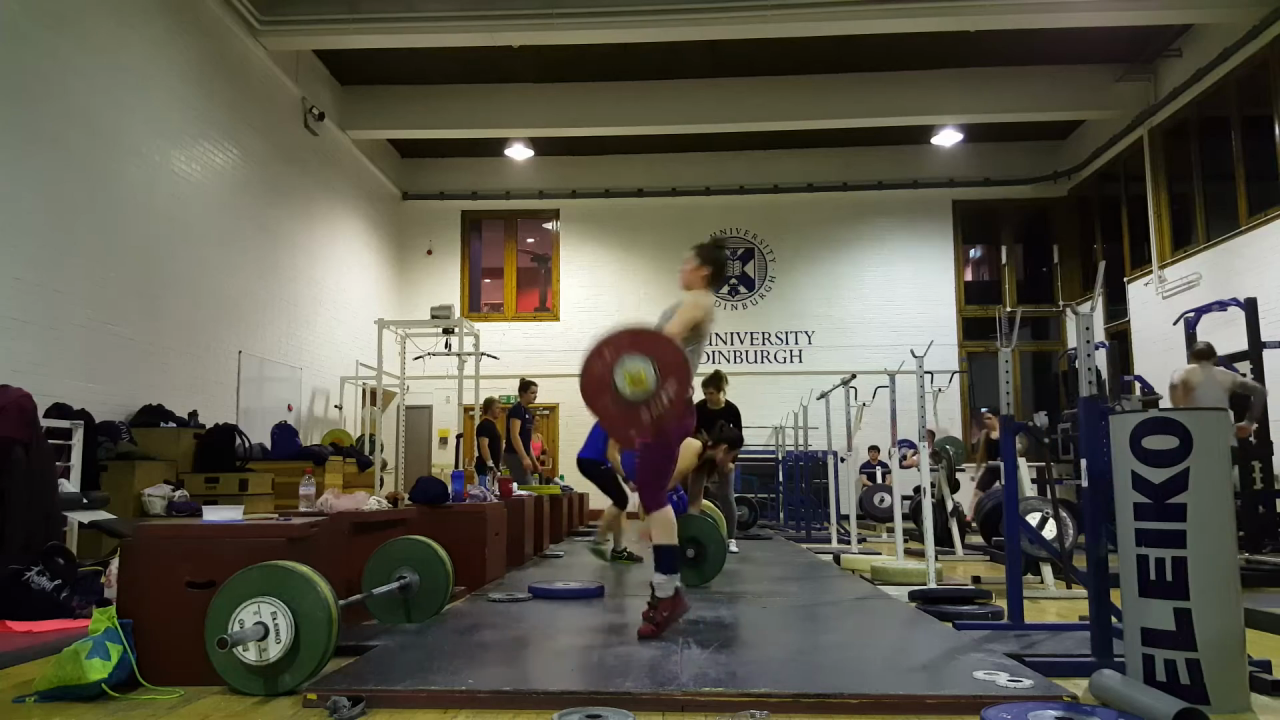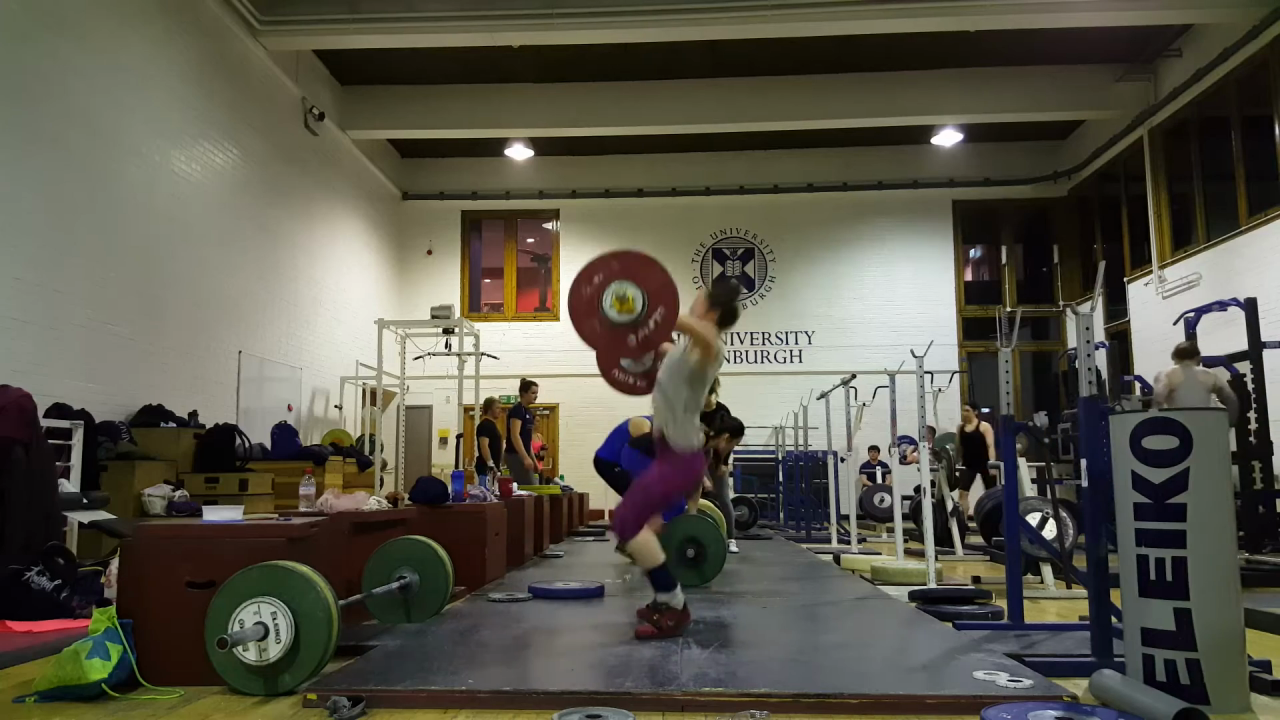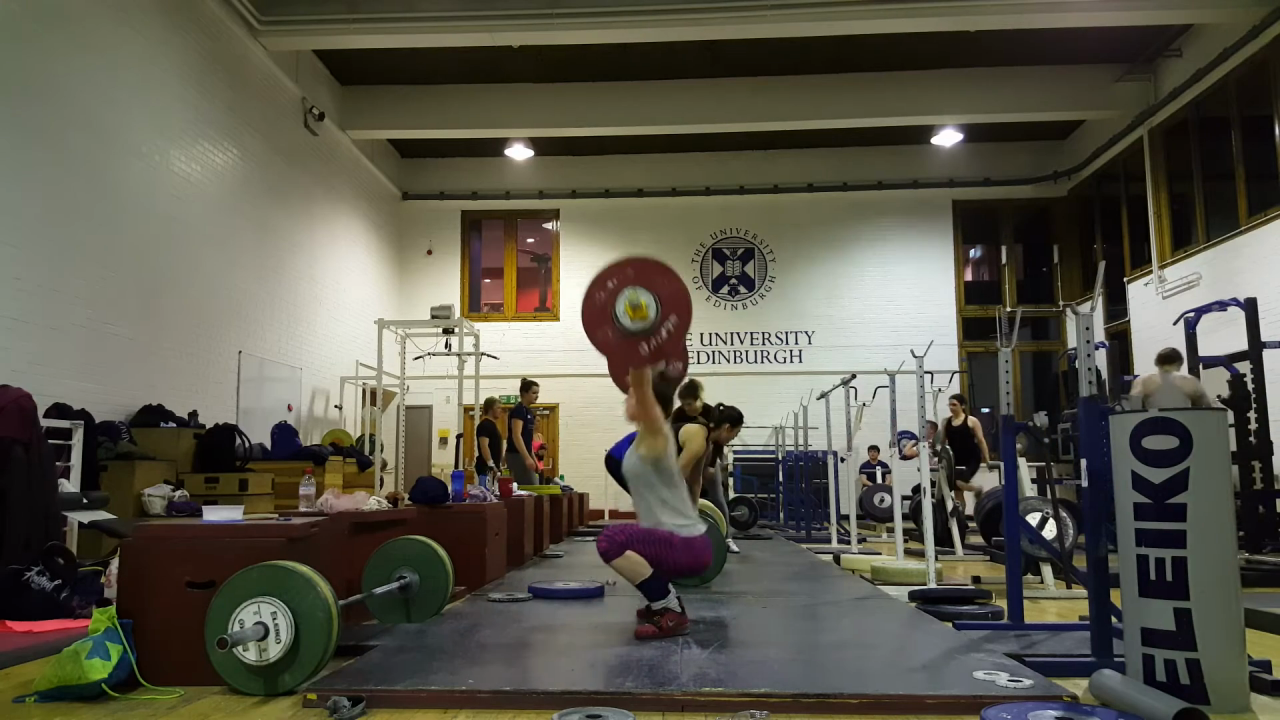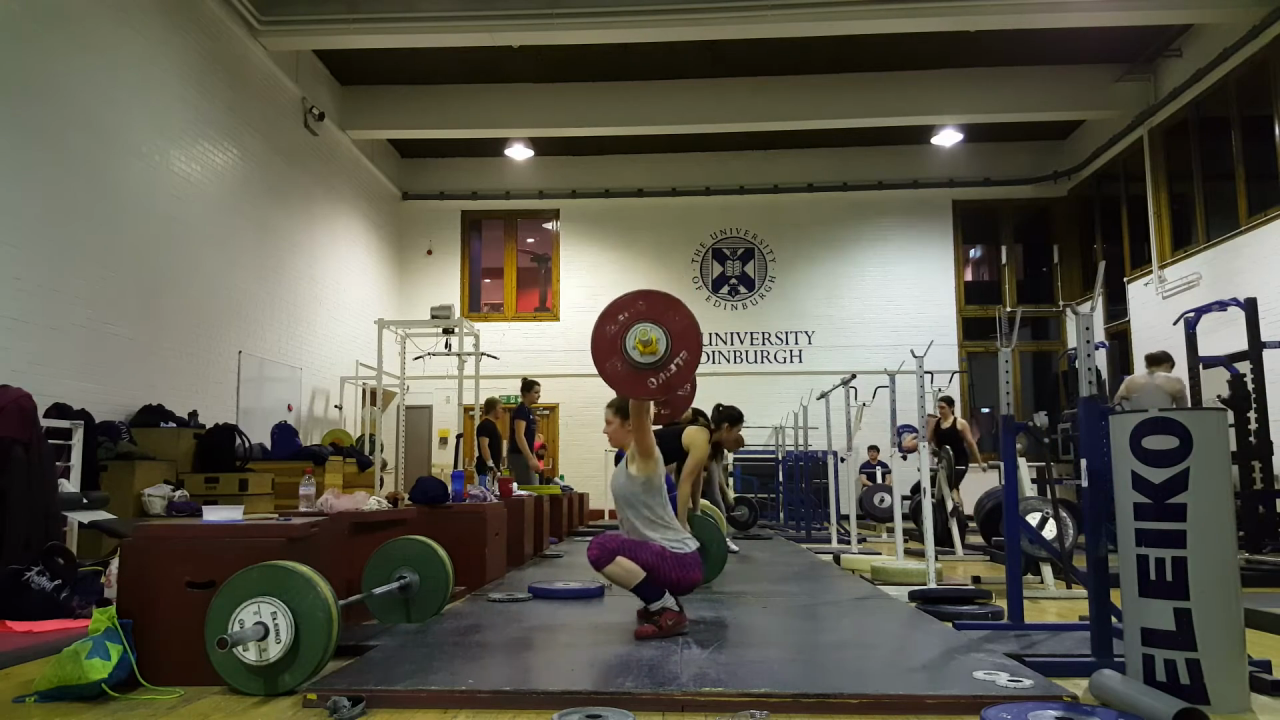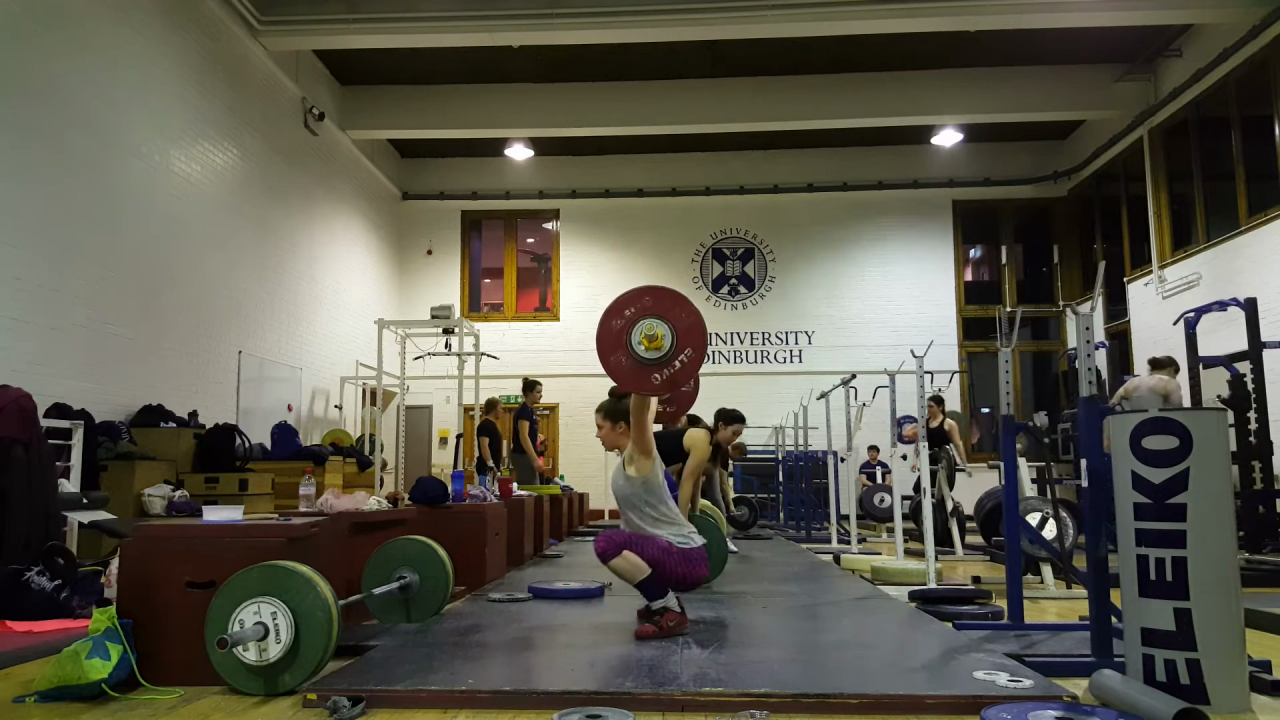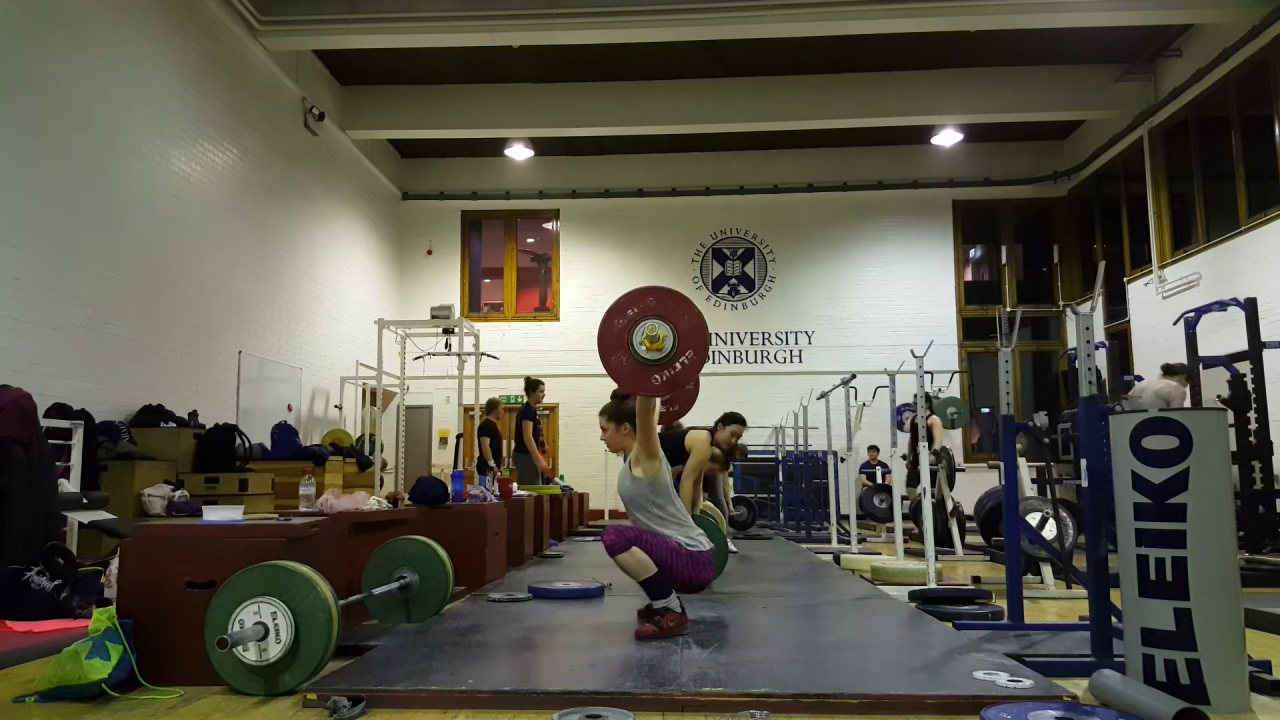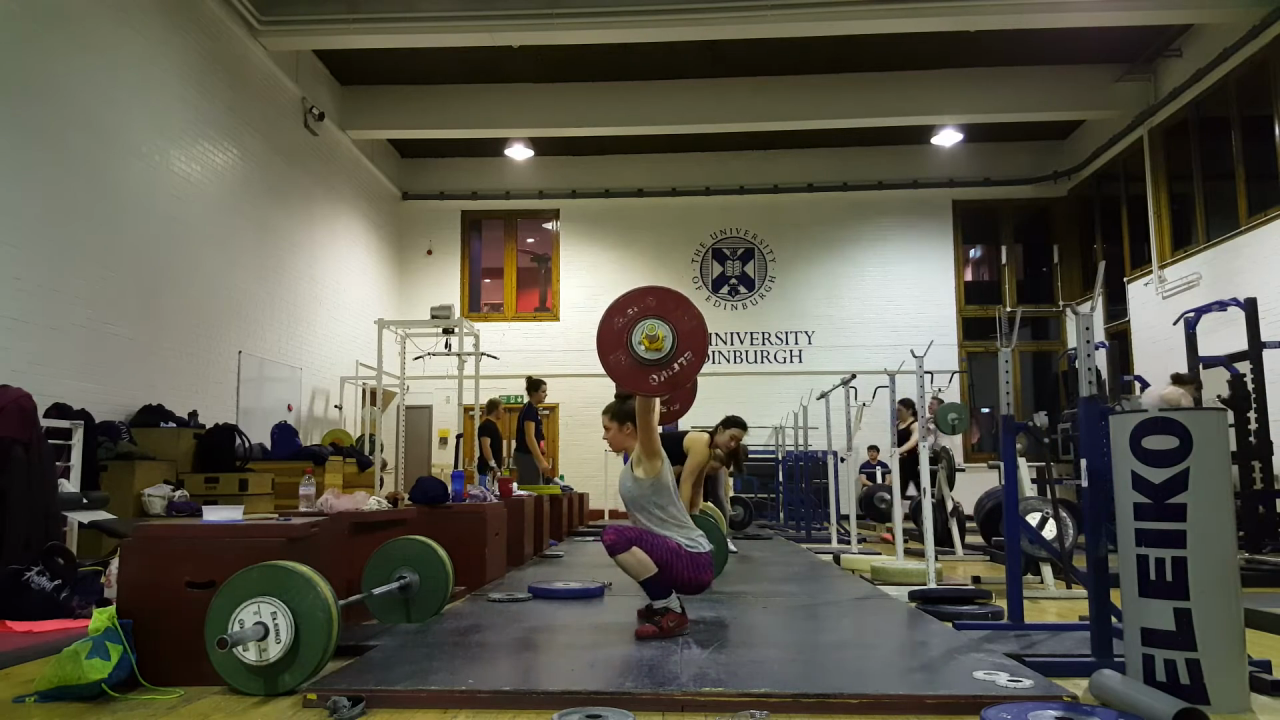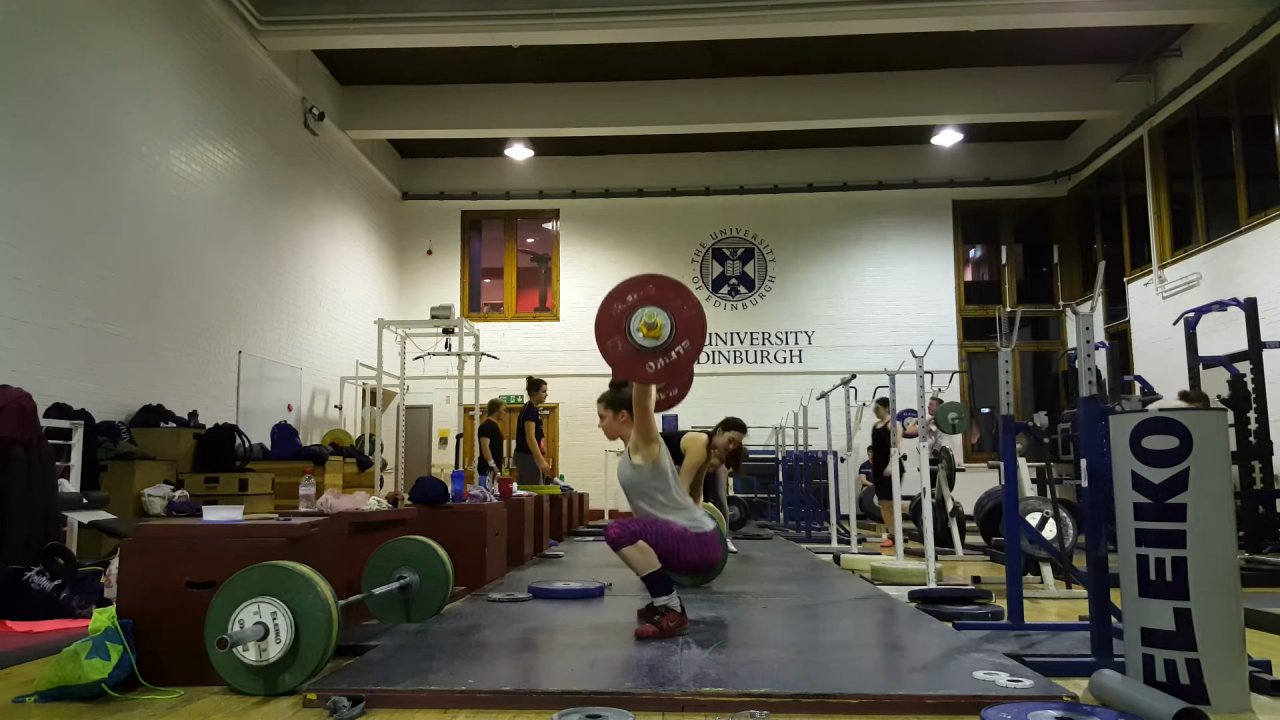
dt=0.2s
person 1, frame 1
left shoulder: (698, 303)
right shoulder: (694, 304)
left elbow: (673, 331)
left hip: (669, 408)
right hip: (666, 407)
left knee: (652, 501)
right knee: (653, 501)
left ankle: (667, 595)
right ankle: (666, 588)
person 1, frame 2
left shoulder: (708, 343)
right shoulder: (694, 344)
left elbow: (687, 322)
left hip: (681, 456)
right hip: (672, 452)
left knee: (626, 520)
right knee: (628, 520)
left ankle: (672, 607)
right ankle: (666, 597)
person 1, frame 3
left shoulder: (654, 433)
right shoulder: (647, 435)
left elbow: (643, 385)
right elbow: (642, 387)
left hip: (689, 546)
right hip: (679, 540)
left knee: (610, 542)
right knee: (619, 544)
left ankle: (670, 612)
right ankle: (664, 601)
person 1, frame 4
left shoulder: (642, 455)
right shoulder: (634, 456)
left elbow: (640, 412)
right elbow: (644, 411)
left hip: (679, 562)
right hip: (673, 556)
left knee: (600, 550)
right knee: (608, 549)
left ankle: (668, 612)
right ankle: (662, 601)
person 1, frame 5
left shoulder: (639, 455)
right shoulder: (633, 456)
left elbow: (640, 410)
right elbow: (647, 412)
left hip: (685, 558)
right hip: (678, 553)
left knee: (607, 544)
right knee: (613, 544)
left ankle: (670, 612)
right ankle: (663, 601)
person 1, frame 6
left shoulder: (645, 457)
right shoulder: (638, 457)
left elbow: (646, 414)
right elbow: (649, 414)
left hip: (692, 561)
right hip: (684, 555)
left knee: (614, 537)
right knee: (621, 540)
left ankle: (671, 613)
right ankle: (665, 602)
person 1, frame 7
left shoulder: (646, 457)
right shoulder: (639, 457)
left elbow: (645, 414)
right elbow: (651, 415)
left hip: (691, 562)
right hip: (686, 556)
left knee: (615, 537)
right knee: (622, 539)
left ankle: (671, 613)
right ankle: (666, 602)
person 1, frame 8
left shoulder: (642, 443)
right shoulder: (635, 445)
left elbow: (643, 404)
right elbow: (648, 401)
left hip: (699, 544)
right hip: (692, 540)
left knee: (619, 532)
right knee: (628, 535)
left ankle: (671, 612)
right ankle: (666, 601)
